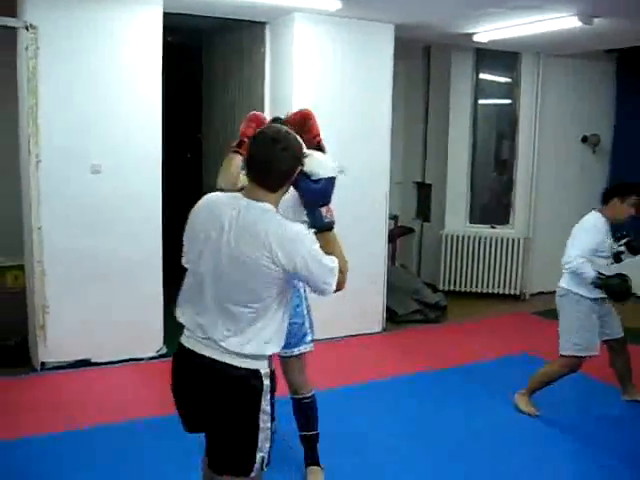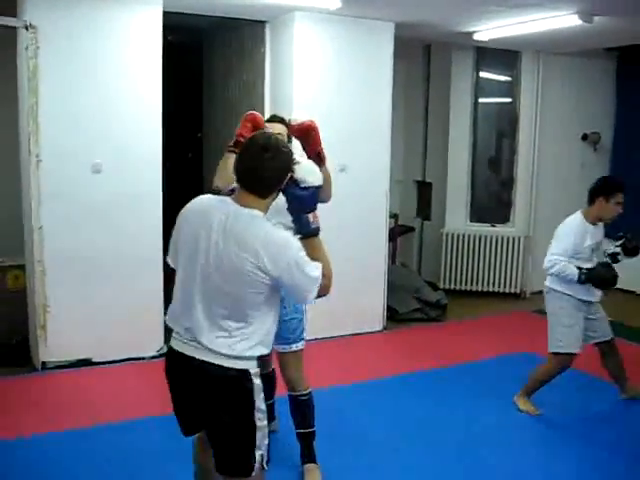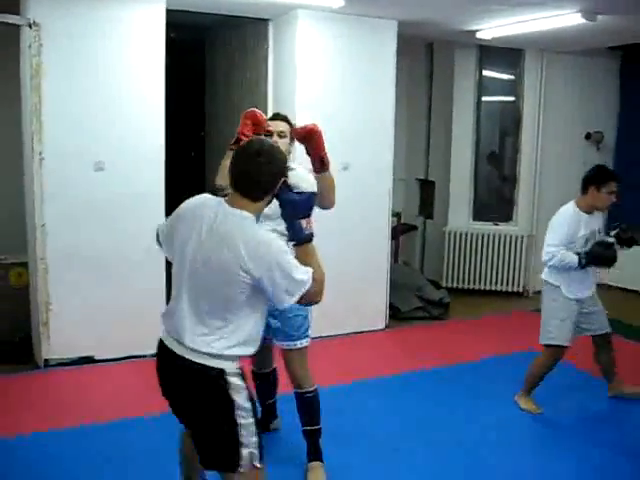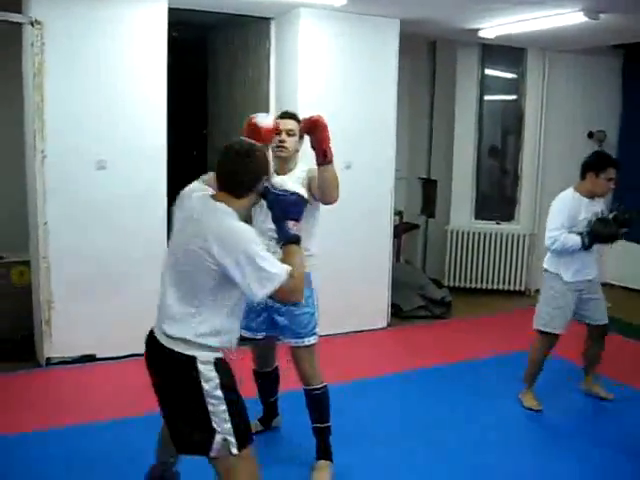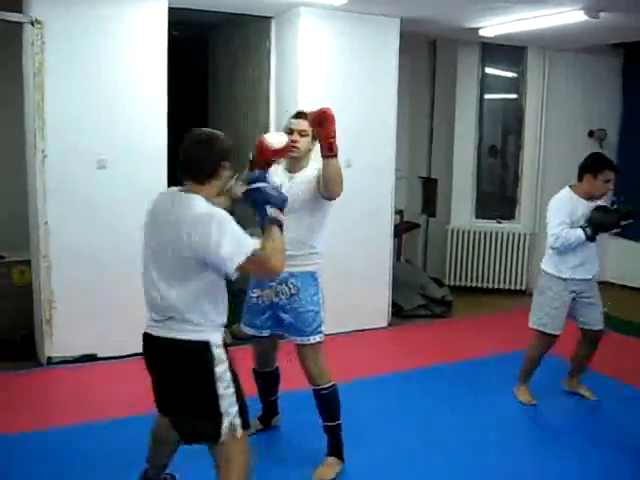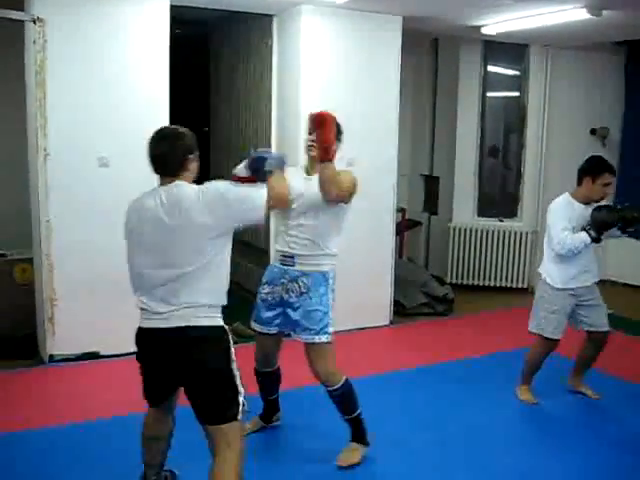
dt=0.1s
person 1, frame 1
right shoulder: (248, 179)
right elbow: (225, 186)
left wrist: (314, 143)
right wrist: (242, 141)
left hip: (287, 289)
left knee: (296, 376)
person 1, frame 2
left shoulder: (300, 178)
left elbow: (324, 196)
right elbow: (221, 184)
left wrist: (316, 153)
left knee: (293, 372)
right knee: (259, 358)
right ankle: (269, 417)
person 1, frame 3
left shoulder: (301, 178)
left elbow: (327, 202)
right elbow: (222, 184)
left wrist: (320, 158)
right wrist: (240, 140)
left knee: (298, 370)
right knee: (259, 359)
right ankle: (268, 417)
person 1, frame 4
left shoulder: (308, 176)
left elbow: (330, 198)
left wrist: (323, 151)
left knee: (307, 368)
right knee: (262, 356)
right ankle: (270, 415)
person 1, frame 5
left shoulder: (318, 175)
right shoulder: (270, 174)
left elbow: (333, 192)
left wrist: (329, 144)
right wrist: (258, 168)
left hip: (300, 279)
right hip: (264, 276)
left knee: (313, 366)
right knee: (262, 355)
right ankle: (269, 415)
person 1, frame 6
left shoulder: (344, 178)
right shoulder: (290, 176)
left elbow: (331, 194)
left wrist: (324, 157)
left hip: (314, 278)
right hip: (279, 271)
left knee: (322, 366)
right knee: (265, 355)
left ankle: (359, 436)
right ankle: (270, 414)
person 2, frame 1
left shoulder: (206, 206)
right shoulder: (289, 238)
right elbow: (338, 280)
right wrist: (322, 216)
left hip: (190, 356)
right hip: (239, 373)
person 2, frame 2
left shoulder: (196, 210)
right shoulder: (276, 245)
right elbow: (322, 285)
right wrist: (308, 222)
left hip: (181, 358)
right hip: (229, 373)
left knee: (208, 433)
person 2, frame 3
left shoulder: (193, 208)
right shoulder: (262, 246)
left elbow: (164, 239)
right elbow: (313, 292)
right wrist: (301, 228)
left hip: (171, 356)
right hip: (212, 373)
left knee: (198, 428)
person 2, frame 4
left shoulder: (193, 197)
right shoulder: (235, 236)
right elbow: (292, 291)
right wrist: (290, 230)
left hip: (163, 343)
right hip: (194, 359)
left knee: (179, 415)
person 2, frame 5
left shoulder: (162, 202)
right shoulder: (209, 219)
right elbow: (271, 266)
right wrist: (272, 217)
left hip: (158, 338)
right hip: (195, 348)
left knee: (173, 414)
person 2, frame 6
left shoulder: (137, 209)
right shoulder: (213, 198)
right elbow: (279, 195)
right wrist: (274, 173)
left hip: (153, 333)
right hip: (202, 335)
left knee: (160, 407)
right knee: (228, 445)
person 3, frame 1
left shoulder: (598, 223)
right shoulder: (594, 225)
right elbow: (572, 262)
right wrist: (600, 280)
left hip: (594, 297)
right hip: (577, 297)
left knee: (618, 343)
right knee: (572, 360)
right ankle: (525, 393)
person 3, frame 2
left shoulder: (598, 225)
right shoulder: (572, 226)
right elbow: (551, 263)
left wrist: (620, 250)
right wrist: (584, 275)
left hip: (588, 298)
right hip: (563, 297)
left knee: (608, 345)
right knee: (564, 358)
right ankle: (523, 396)
person 3, frame 3
left shoulder: (596, 215)
right shoulder: (566, 217)
right elbow: (550, 256)
left wrist: (613, 242)
right wrist: (585, 260)
left hip: (585, 291)
right hip: (560, 290)
left knee: (603, 339)
right knee: (554, 350)
left ankle: (615, 385)
right ankle: (524, 394)
person 3, frame 4
left shoulder: (598, 201)
right shoulder: (565, 202)
left elbow: (602, 231)
right elbow: (554, 242)
left wrist: (613, 227)
right wrist: (589, 237)
left hip: (589, 278)
right hip: (560, 279)
left knee: (599, 329)
right knee: (548, 337)
left ankle: (589, 381)
right ankle: (527, 390)
person 3, frame 5
left shoulder: (597, 201)
right shoulder: (561, 201)
left elbow: (603, 225)
right elbow: (556, 239)
left wrist: (616, 219)
right wrist: (590, 230)
left hip: (586, 279)
right hip: (558, 279)
left knee: (593, 334)
right knee: (546, 336)
left ankle: (573, 381)
right ankle: (522, 385)
person 3, frame 6
left shoulder: (596, 206)
right shoulder: (560, 207)
left elbow: (606, 231)
right elbow: (562, 245)
right wrist: (593, 232)
left hip: (586, 285)
right hip: (556, 286)
left knee: (599, 336)
right knee: (547, 341)
left ankle: (576, 379)
right ankle: (524, 385)
